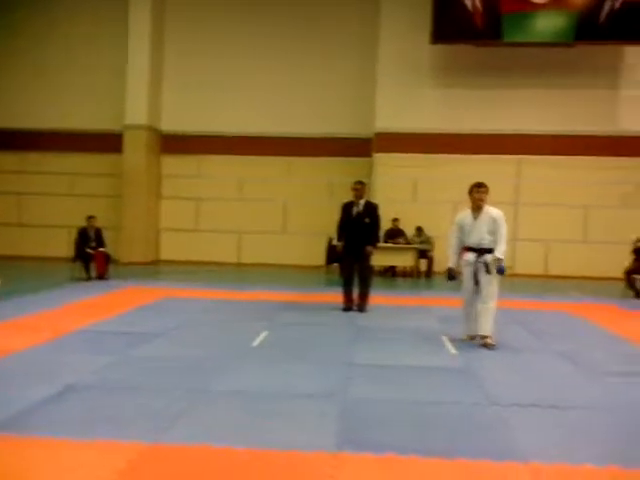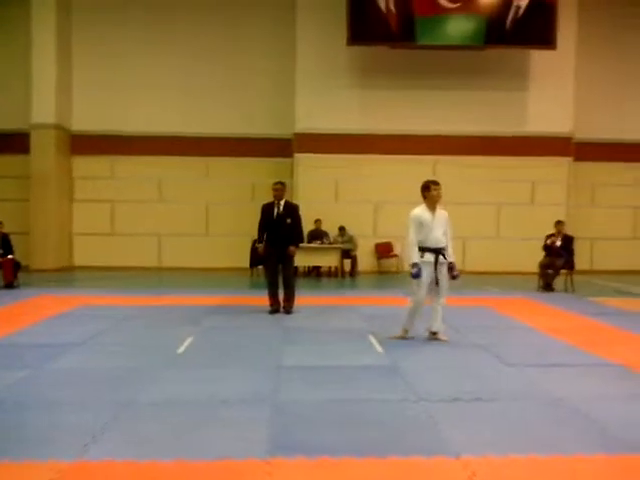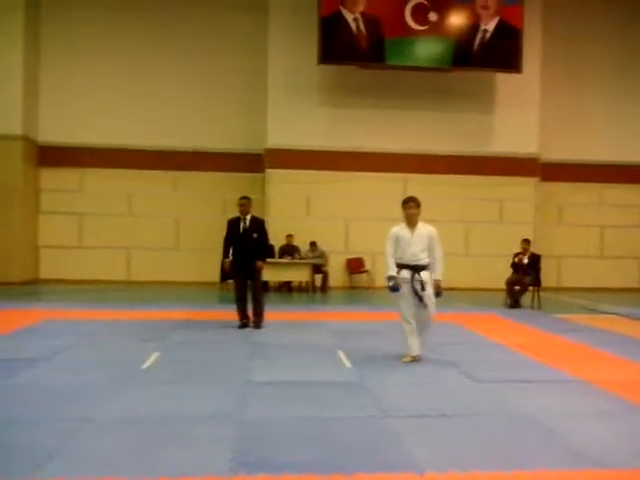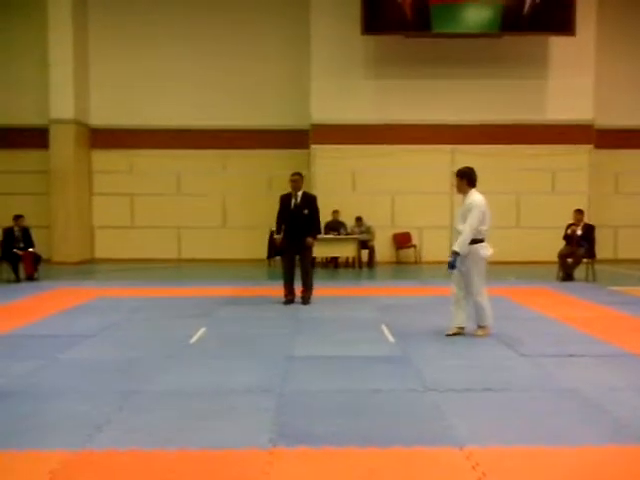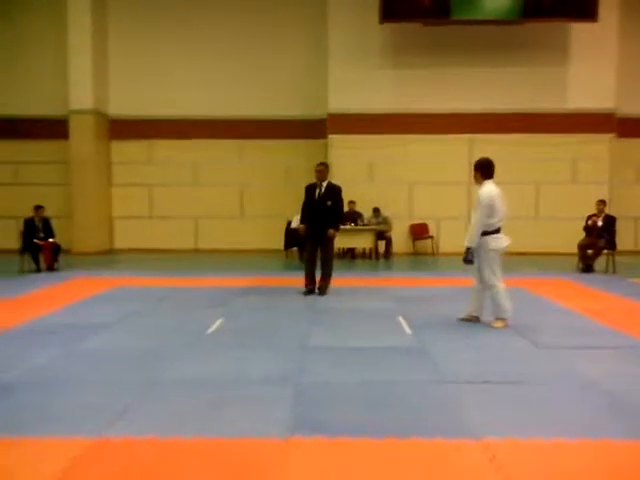
dt=0.7s
person 1, frame 1
left shoulder: (496, 215)
right shoulder: (462, 217)
left elbow: (502, 238)
right elbow: (455, 242)
left wrist: (498, 258)
right wrist: (451, 265)
left hip: (488, 259)
right hip: (469, 259)
left knee: (488, 297)
right knee: (469, 297)
left ankle: (486, 334)
right ankle: (472, 332)
person 1, frame 2
left shoulder: (444, 215)
right shoulder: (417, 214)
left elbow: (448, 239)
right elbow: (412, 240)
left wrist: (451, 262)
right wrist: (414, 263)
left hip: (441, 259)
right hip: (424, 259)
left knee: (439, 296)
right knee: (419, 296)
left ankle: (435, 330)
right ankle: (406, 328)
person 1, frame 3
left shoulder: (430, 231)
right shoulder: (396, 232)
left elbow: (436, 256)
right elbow: (390, 255)
left wrist: (437, 280)
right wrist: (392, 276)
left hip: (423, 276)
right hip: (403, 276)
left knee: (428, 314)
right knee: (408, 315)
left ankle: (415, 342)
right ankle: (413, 351)
person 1, frame 4
left shoulder: (476, 201)
right shoulder: (468, 200)
left elbow: (470, 229)
left wrist: (456, 251)
right wrist: (458, 250)
left hip: (474, 250)
right hip: (465, 250)
left knee: (476, 289)
right knee: (458, 288)
left ankle: (484, 325)
right ankle: (459, 325)
person 1, frame 5
left shoulder: (485, 193)
right shoulder: (494, 190)
left elbow: (478, 223)
left wrist: (469, 246)
left hip: (487, 241)
right hip: (490, 238)
left knee: (492, 280)
right knee: (480, 279)
left ankle: (502, 316)
right ankle: (475, 313)
person 2, frame 1
left shoulder: (372, 207)
right shoulder: (346, 206)
left elbow: (375, 227)
right elbow: (342, 225)
left wrist: (372, 245)
right wrist: (340, 241)
left hip: (364, 247)
right hip: (348, 246)
left knee: (364, 275)
right knee: (347, 275)
left ankle: (362, 303)
right ankle: (348, 302)
person 2, frame 2
left shoulder: (293, 207)
right shoulder: (266, 207)
left elbow: (297, 228)
right elbow: (262, 226)
left wrist: (294, 245)
right wrist: (260, 243)
left hip: (286, 247)
right hip: (270, 247)
left knee: (288, 277)
right knee: (271, 277)
left ankle: (288, 304)
right ankle: (274, 304)
person 2, frame 3
left shoulder: (259, 222)
right shoulder: (232, 222)
left elbow: (264, 242)
right elbow: (228, 241)
left wrist: (262, 259)
right wrist: (226, 258)
left hip: (254, 262)
right hip: (238, 262)
left knee: (257, 291)
right knee: (240, 292)
left ankle: (258, 319)
right ankle: (243, 319)
person 2, frame 4
left shoulder: (310, 198)
right shoulder: (284, 198)
left elbow: (315, 219)
right elbow: (280, 217)
left wrist: (312, 236)
right wrist: (278, 233)
left hip: (305, 239)
right hip: (288, 238)
left knee: (306, 268)
right knee: (288, 268)
left ankle: (306, 295)
right ankle: (289, 295)
person 2, frame 5
left shoulder: (335, 189)
right shoulder: (309, 188)
left elbow: (339, 211)
right elbow: (305, 207)
left wrist: (334, 228)
right wrist: (302, 223)
left hip: (327, 230)
right hip: (311, 229)
left knee: (326, 259)
right knee: (309, 258)
left ankle: (323, 286)
right ankle: (310, 285)
